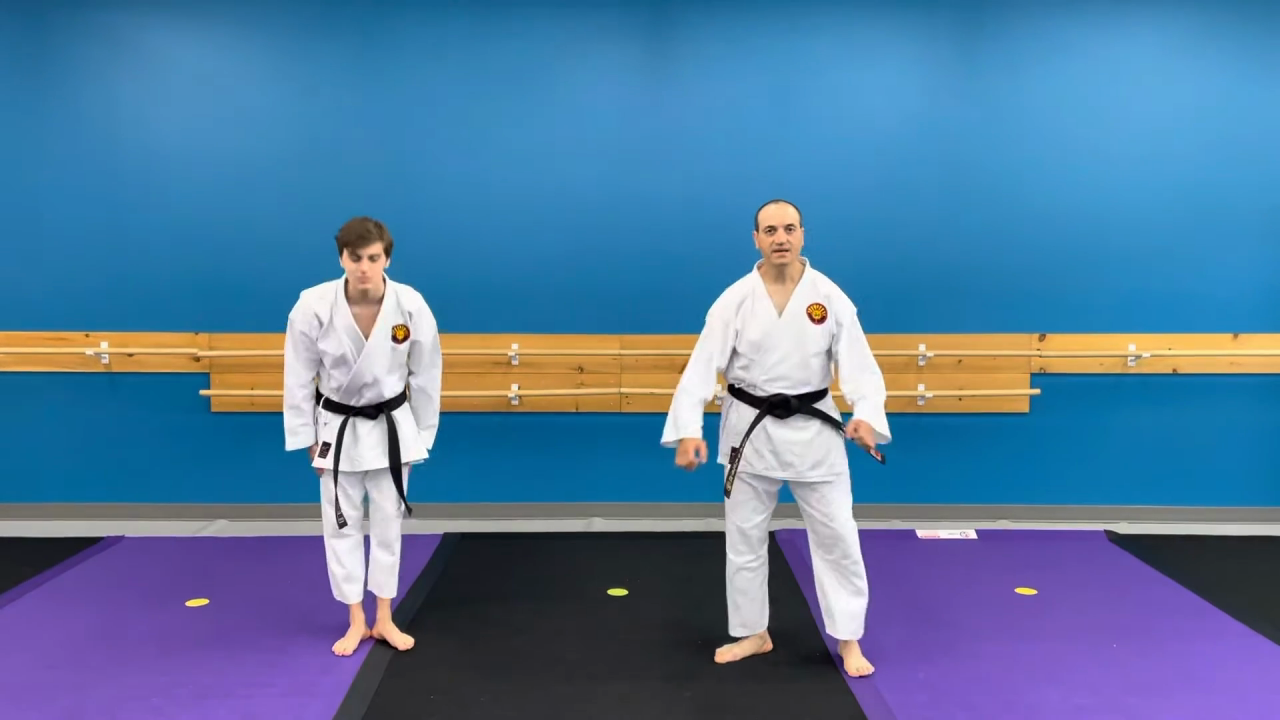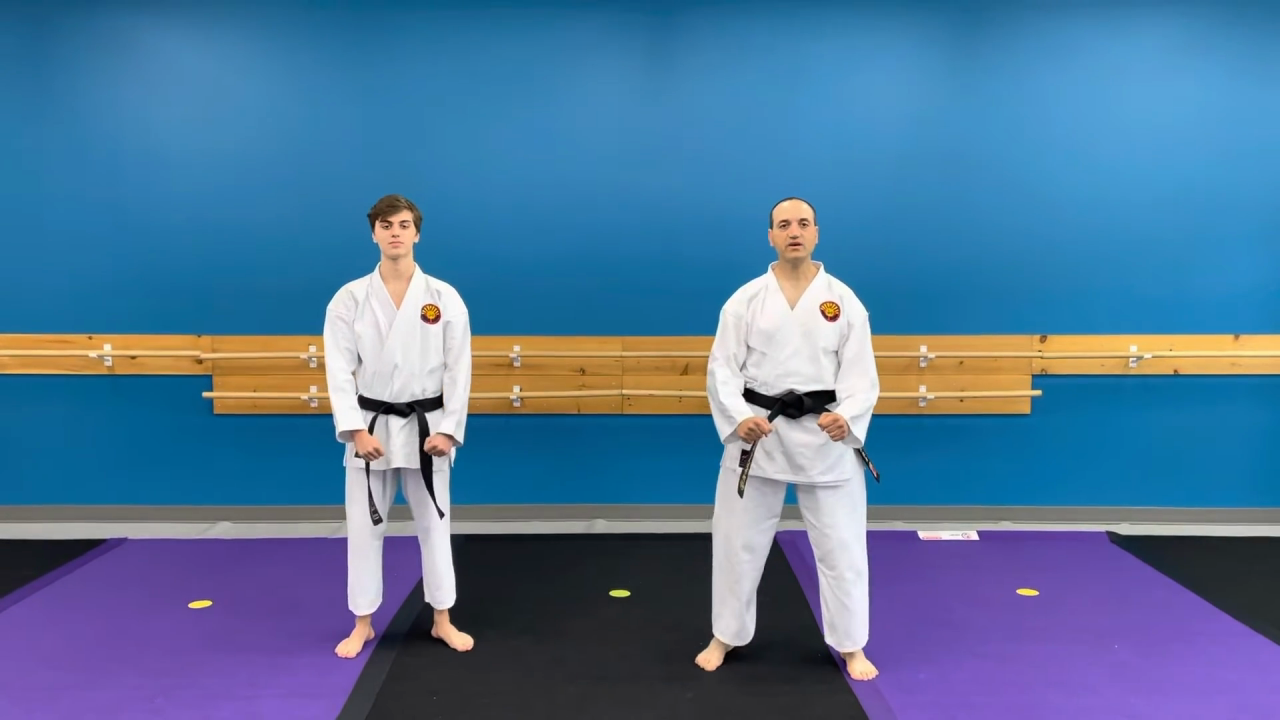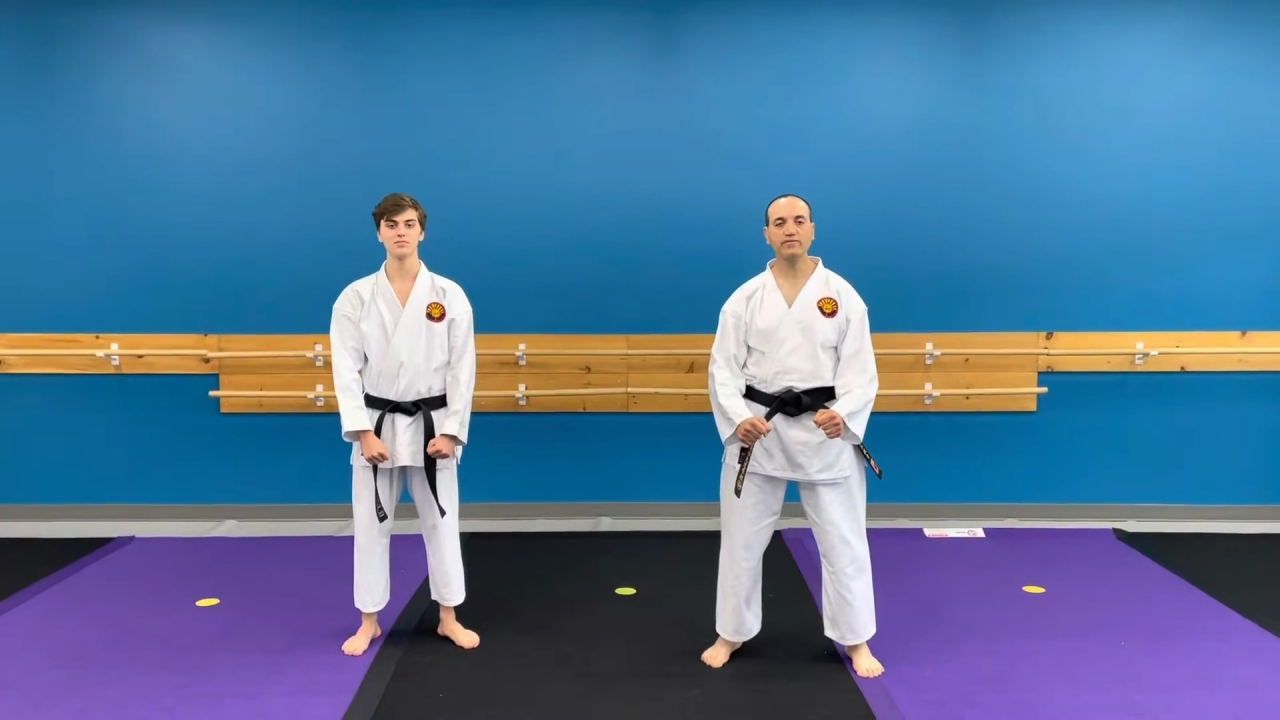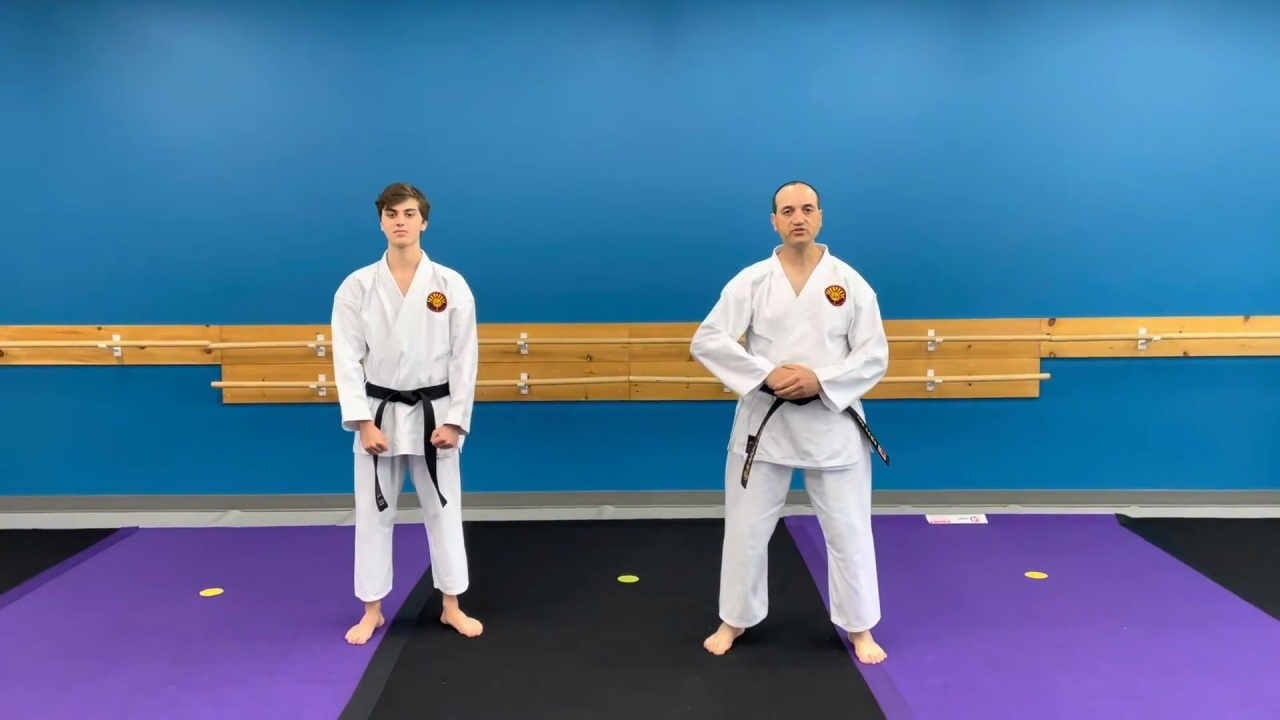
dt=1s
person 1, frame 1
left shoulder: (830, 296)
right shoulder: (735, 299)
left elbow: (857, 362)
right elbow: (703, 366)
left wrist: (867, 415)
right wrist: (688, 429)
left hip: (813, 428)
right hip: (750, 427)
left knee: (836, 533)
right knee: (745, 536)
left ankle: (848, 639)
right ankle: (754, 633)
person 1, frame 2
left shoulder: (843, 300)
right shoulder: (746, 300)
left elbow: (860, 373)
right elbow: (722, 367)
left wrist: (847, 416)
right wrist: (738, 418)
left hip: (825, 435)
right hip: (757, 432)
left knee: (842, 545)
right knee: (738, 540)
left ankle: (851, 645)
right ankle: (725, 636)
person 1, frame 3
left shoulder: (842, 294)
right shoulder: (745, 298)
left elbow: (861, 369)
right elbow: (724, 367)
left wrist: (844, 414)
right wrist: (738, 419)
left hip: (826, 432)
right hip: (759, 430)
left knee: (843, 541)
right knee: (742, 539)
left ankle: (856, 640)
right ankle: (732, 633)
person 1, frame 4
left shoulder: (850, 282)
right shoulder: (750, 281)
left elbow: (874, 356)
right elbow: (706, 340)
left wrist: (820, 380)
right wrist: (765, 373)
left hip: (831, 419)
right hip: (764, 417)
left knee: (848, 530)
right knee: (746, 527)
left ankle: (859, 628)
right ankle: (735, 619)
person 2, frame 1
left shoulder: (411, 305)
right shoulder: (312, 306)
left elbow: (425, 377)
right elbow: (299, 379)
left wrist: (422, 437)
right wrist: (307, 439)
left hip: (390, 426)
right hip: (338, 427)
left knee: (388, 520)
right knee: (341, 522)
left ankle: (384, 618)
right ankle: (357, 620)
person 2, frame 2
left shoulder: (444, 297)
right shoulder: (349, 298)
left elbow: (458, 368)
right elbow: (339, 370)
left wrist: (448, 429)
right wrist: (356, 430)
left hip: (426, 426)
right hip: (371, 427)
left knee: (433, 524)
right knee: (364, 526)
left ankle: (442, 620)
right ankle: (363, 624)
person 2, frame 3
left shoulder: (449, 294)
right shoulder: (355, 297)
left elbow: (462, 367)
right elbow: (346, 369)
left wrist: (451, 431)
right wrist: (363, 432)
left hip: (432, 423)
right hip: (378, 424)
left knee: (441, 521)
right knee: (371, 523)
left ankle: (448, 618)
right ankle: (369, 621)
person 2, frame 4
left shoulder: (450, 284)
right shoulder: (357, 286)
left elbow: (464, 357)
right elbow: (347, 358)
left wrist: (454, 421)
right wrist: (363, 422)
left hip: (434, 413)
right hip: (379, 414)
left knee: (443, 509)
right knee: (373, 512)
left ankle: (451, 606)
right ankle: (372, 610)
